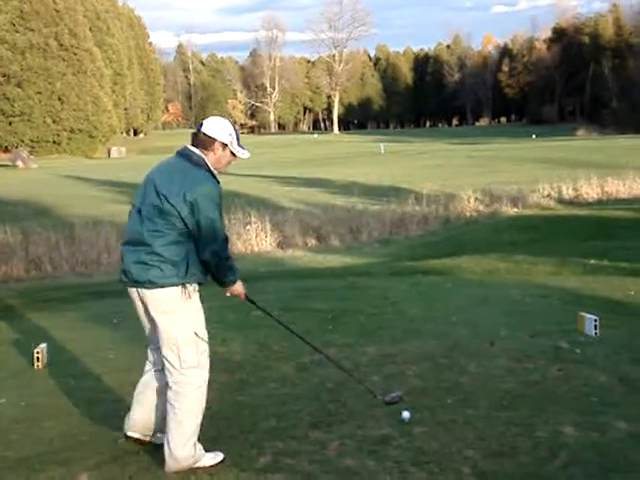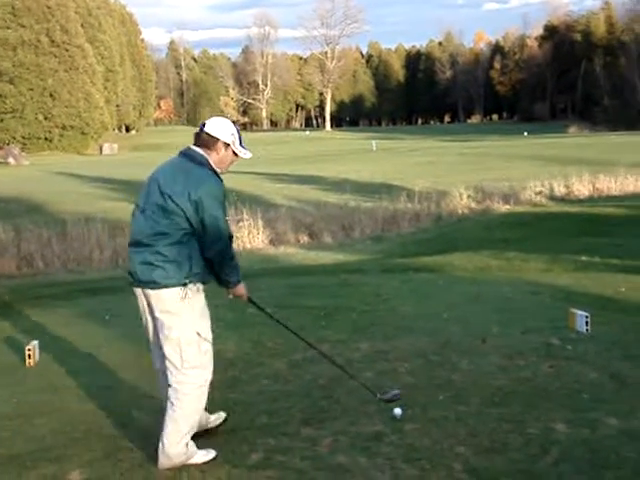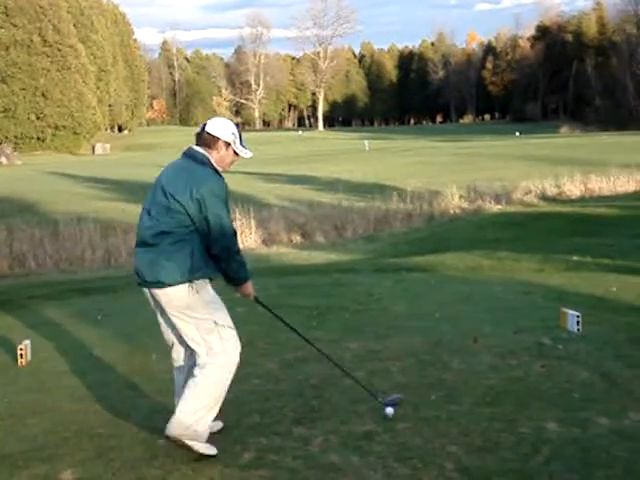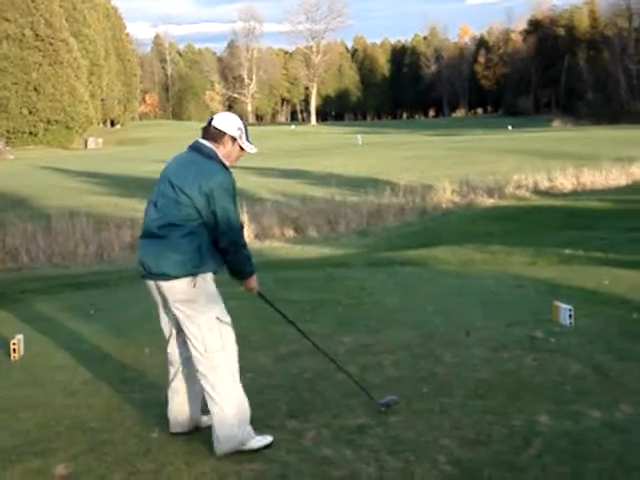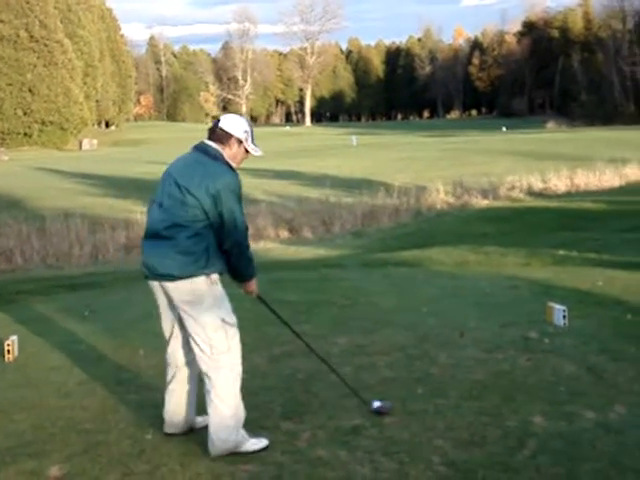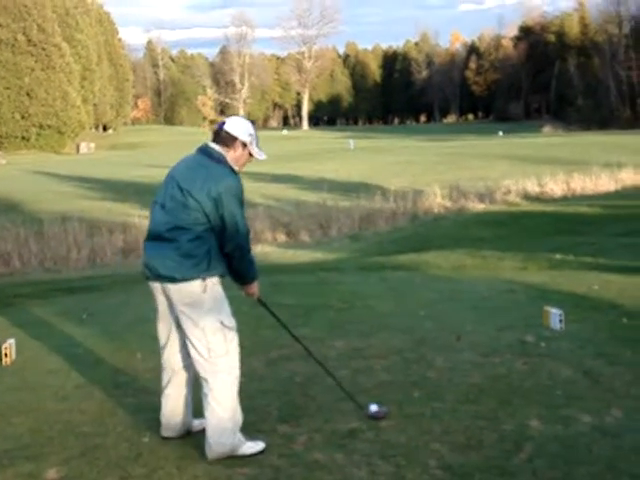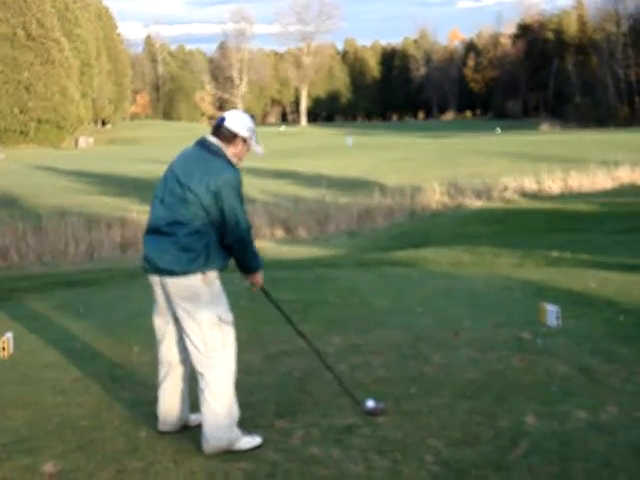
dt=0.2s
person 1, frame 1
left shoulder: (161, 169)
right shoulder: (202, 184)
right elbow: (212, 244)
right wrist: (230, 279)
left hip: (139, 276)
right hip: (170, 285)
left knee: (161, 356)
right knee: (188, 368)
left ankle: (142, 423)
right ankle: (182, 452)
person 1, frame 2
left shoulder: (165, 170)
right shoulder: (207, 184)
right elbow: (217, 243)
right wrist: (233, 280)
left hip: (145, 276)
right hip: (176, 283)
left knee: (170, 357)
right knee: (191, 367)
left ankle: (191, 419)
right ankle: (175, 449)
person 1, frame 3
left shoulder: (172, 171)
right shoulder: (208, 182)
right elbow: (222, 241)
right wrist: (241, 279)
left hip: (153, 275)
right hip: (182, 280)
left knee: (185, 352)
right knee: (222, 350)
left ankle: (193, 417)
right ankle: (189, 424)
person 1, frame 4
left shoulder: (177, 164)
right shoulder: (216, 175)
right elbow: (229, 234)
right wrist: (246, 273)
left hip: (157, 268)
right hip: (186, 273)
left knee: (182, 346)
right knee: (217, 349)
left ankle: (183, 416)
right ankle: (233, 433)
person 1, frame 5
left shoulder: (180, 164)
right shoulder: (222, 177)
right elbow: (233, 236)
right wrist: (247, 276)
left hip: (159, 269)
right hip: (192, 274)
left knee: (180, 347)
right knee: (221, 353)
left ankle: (178, 417)
right ankle: (227, 436)
person 1, frame 6
left shoulder: (184, 166)
right shoulder: (225, 180)
right elbow: (235, 239)
right wrist: (248, 278)
left hip: (160, 271)
right hip: (193, 277)
left knee: (176, 350)
right knee: (219, 356)
left ankle: (174, 420)
right ankle: (223, 440)
person 1, frame 7
left shoulder: (185, 159)
right shoulder: (223, 174)
right elbow: (236, 231)
right wrist: (253, 268)
left hip: (160, 264)
right hip: (192, 271)
left knee: (172, 344)
right knee: (216, 350)
left ankle: (171, 414)
right ankle: (219, 434)
